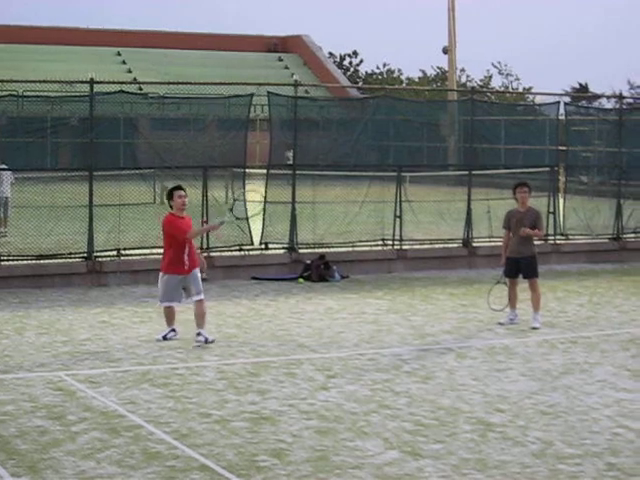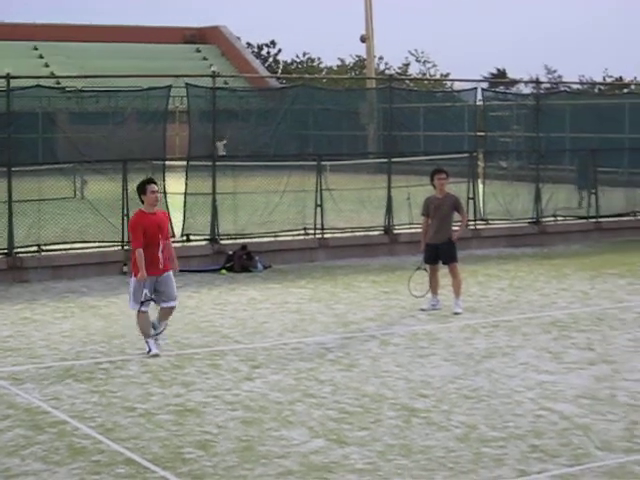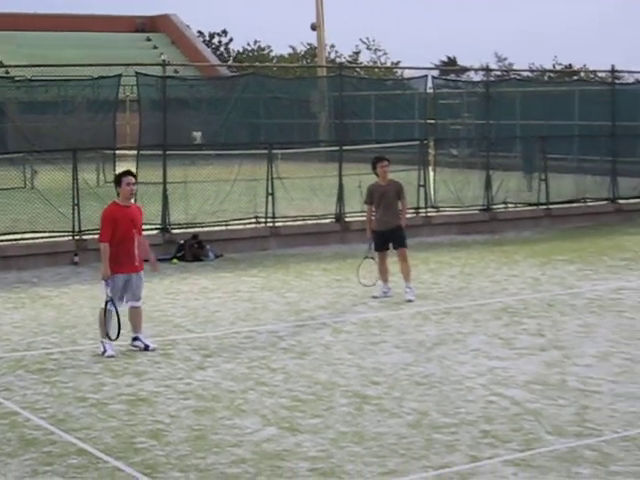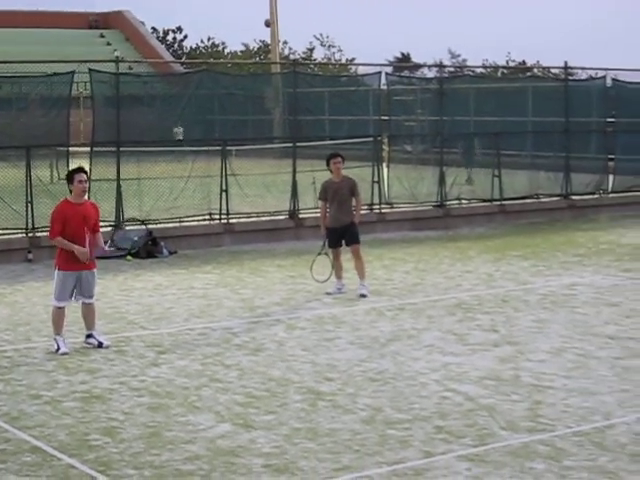
dt=1s
person 1, frame 1
left shoulder: (188, 219)
right shoulder: (169, 221)
right elbow: (189, 234)
left wrist: (199, 256)
right wrist: (209, 228)
left hip: (191, 268)
right hip: (171, 270)
left knee: (199, 299)
right knee: (167, 302)
left ankle: (201, 333)
right ankle: (171, 329)
person 1, frame 2
left shoulder: (164, 216)
right shoulder: (137, 220)
right elbow: (137, 248)
left wrist: (173, 260)
right wrist: (141, 271)
left hip: (164, 269)
right hip: (144, 271)
left knee: (171, 303)
right knee: (142, 308)
left ankle: (156, 326)
right ankle: (149, 341)
person 1, frame 3
left shoulder: (137, 210)
right shoulder: (110, 212)
right elbow: (104, 242)
left wrist: (149, 255)
right wrist: (105, 266)
left hip: (136, 267)
right hip: (115, 269)
left knee: (135, 303)
left ankle: (137, 337)
right ankle: (105, 341)
person 1, frame 4
left shoulder: (93, 207)
right shoulder: (61, 209)
right elbow: (54, 237)
left wrist: (101, 246)
right wrist: (75, 248)
left hip: (88, 264)
right hip: (66, 265)
left knee: (88, 300)
right knee: (60, 303)
left ankle: (91, 334)
right ankle: (58, 339)
person 2, frame 1
left shoulder: (535, 213)
right shoulder: (510, 214)
left elbow: (541, 233)
right elbow: (506, 235)
left wrist: (530, 232)
right wrist: (503, 255)
left hip: (528, 255)
right hip: (512, 255)
left knee: (533, 285)
right knee: (512, 284)
left ankle: (536, 317)
right ankle: (512, 315)
person 2, frame 2
left shoulder: (453, 199)
right shoulder: (428, 201)
left elbow: (464, 216)
right elbow: (425, 222)
left wrist: (459, 231)
right wrist: (423, 241)
left hip: (447, 241)
right hip: (431, 241)
left knee: (454, 270)
right knee: (432, 270)
left ankle: (458, 302)
right ankle: (434, 301)
person 2, frame 3
left shoulder: (397, 185)
right shoulder: (372, 188)
left elbow: (403, 204)
right elbow: (369, 210)
left wrist: (403, 219)
right wrist: (368, 229)
left hip: (396, 226)
right hip: (379, 228)
left knee: (403, 255)
right knee: (382, 257)
left ankle: (408, 288)
right ankle: (386, 288)
person 2, frame 4
left shoulder: (351, 182)
right shoulder: (326, 185)
left elbow: (358, 201)
right elbow: (324, 206)
left wrist: (357, 217)
right wrist: (322, 225)
left hip: (349, 223)
right hip: (332, 225)
left knee: (356, 253)
right knee: (335, 255)
left ankle: (362, 285)
right ankle: (339, 285)
